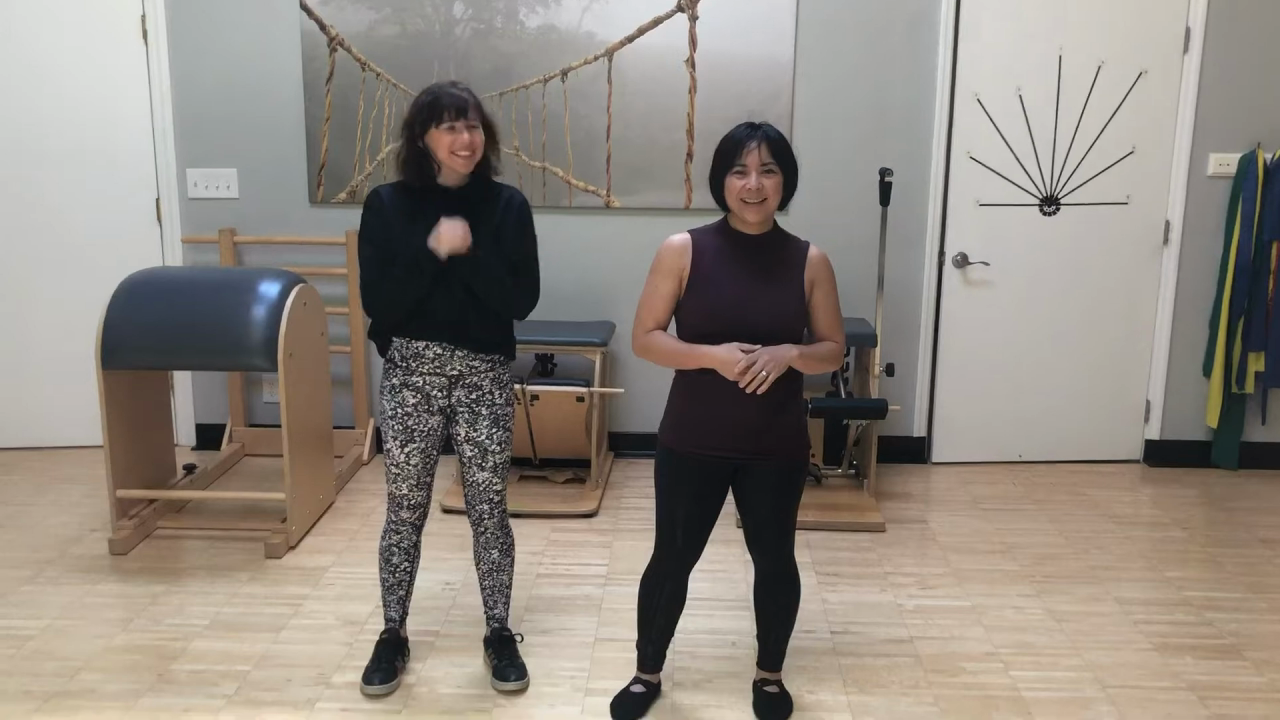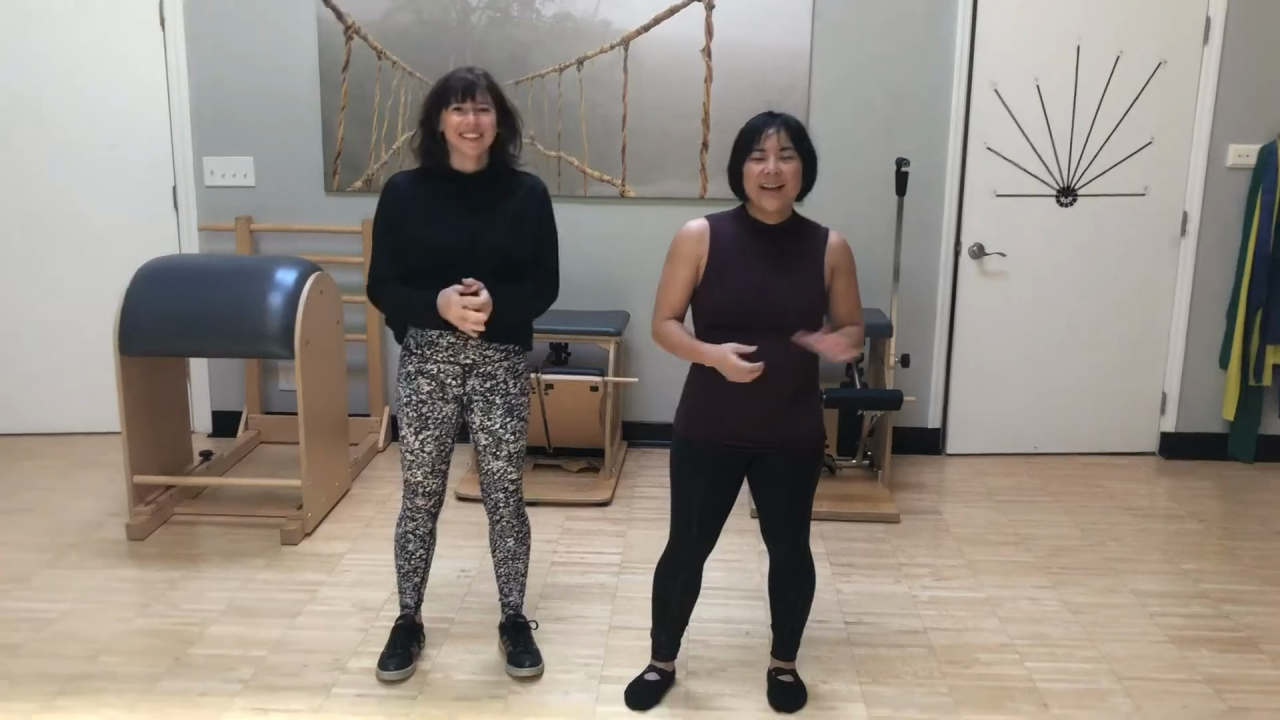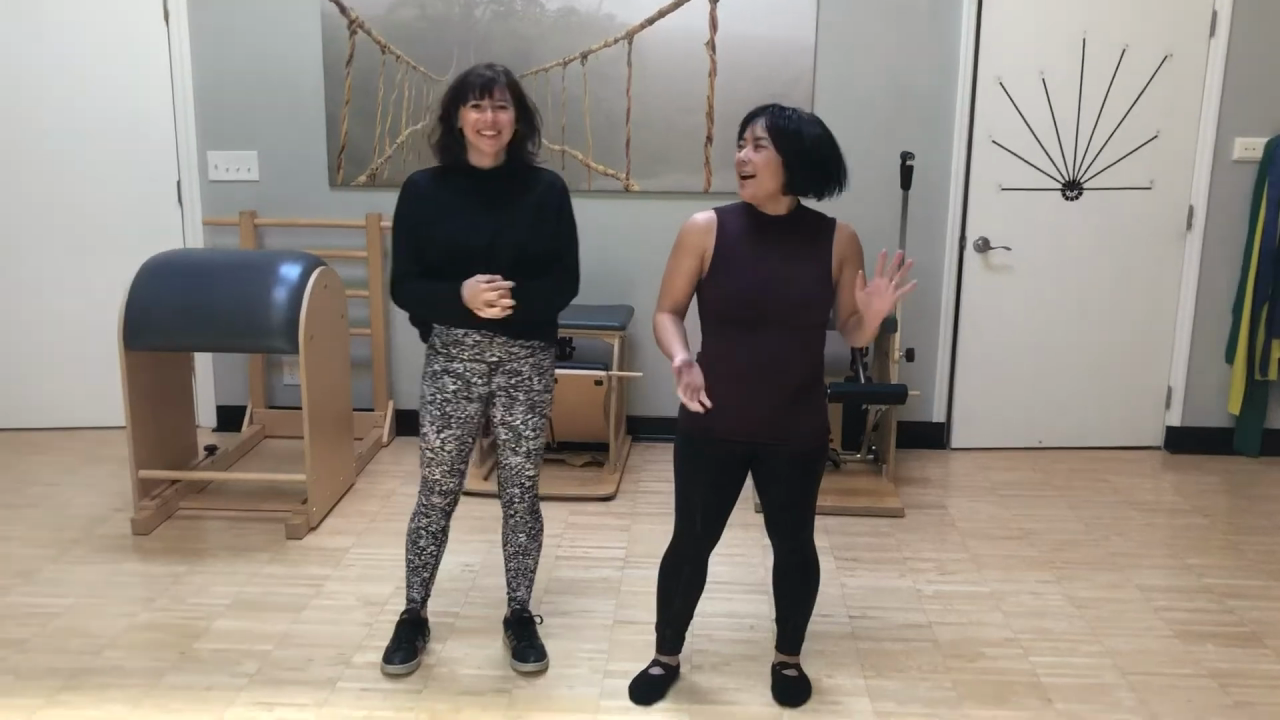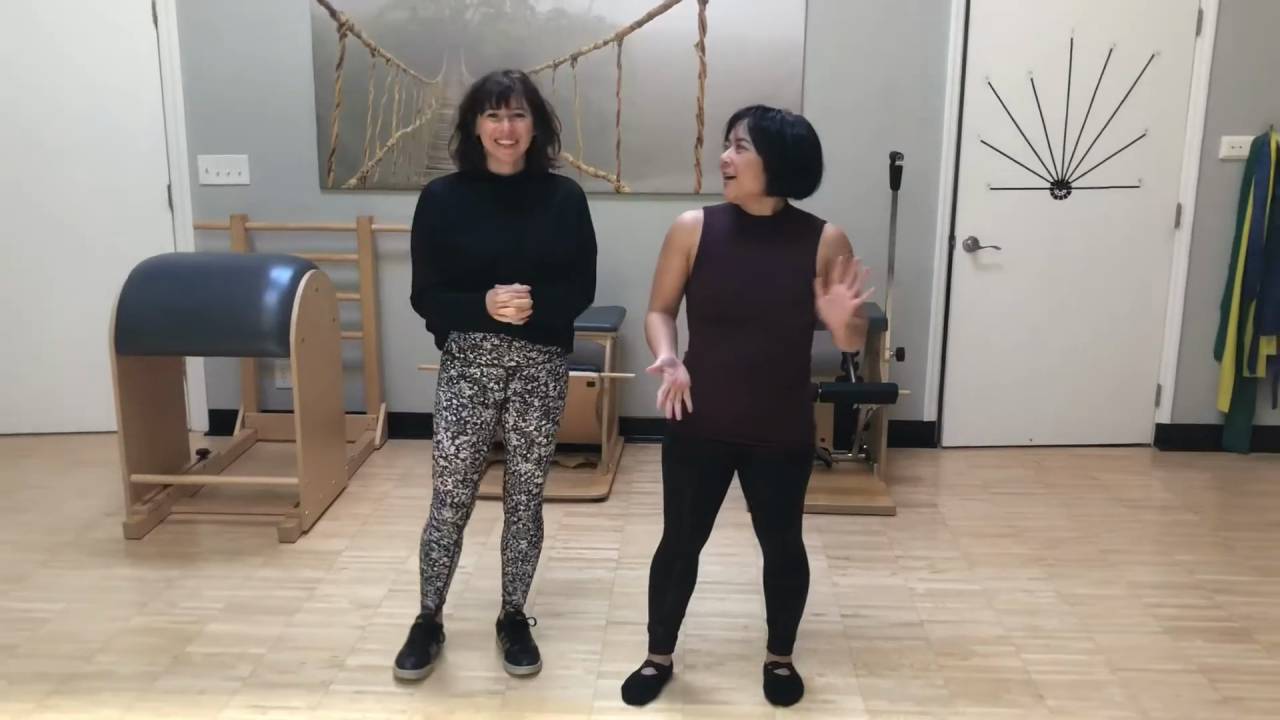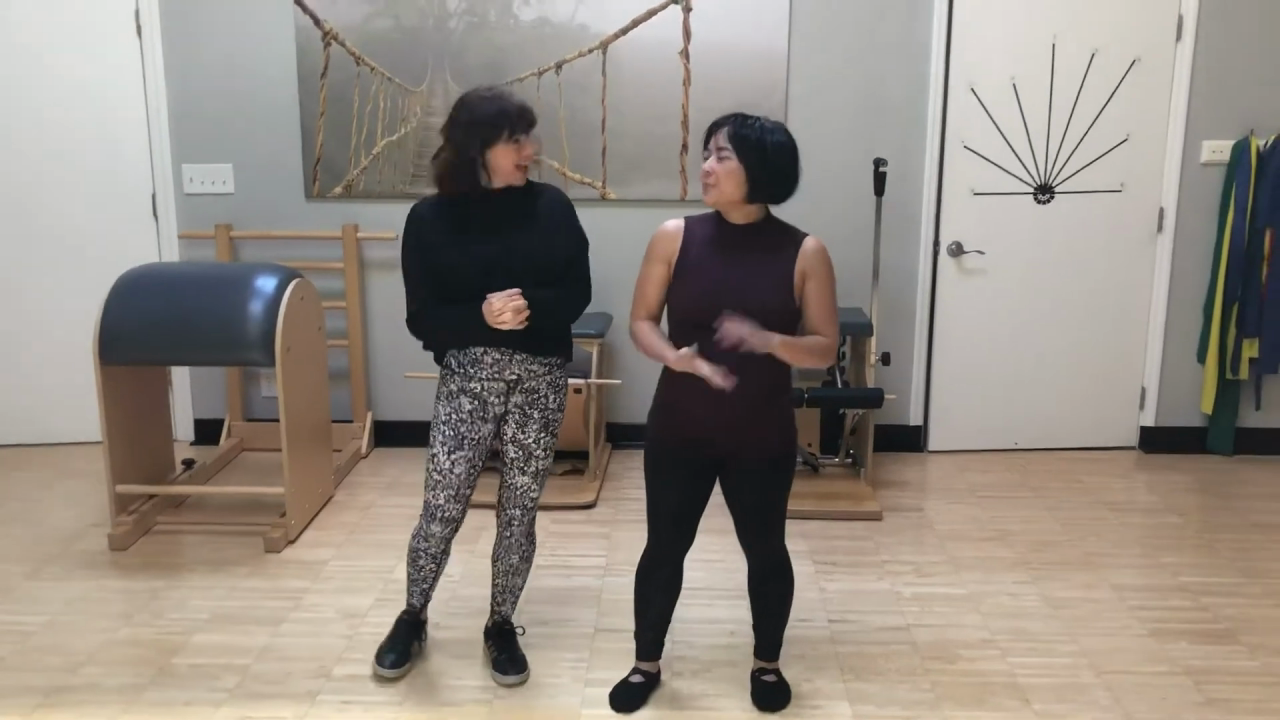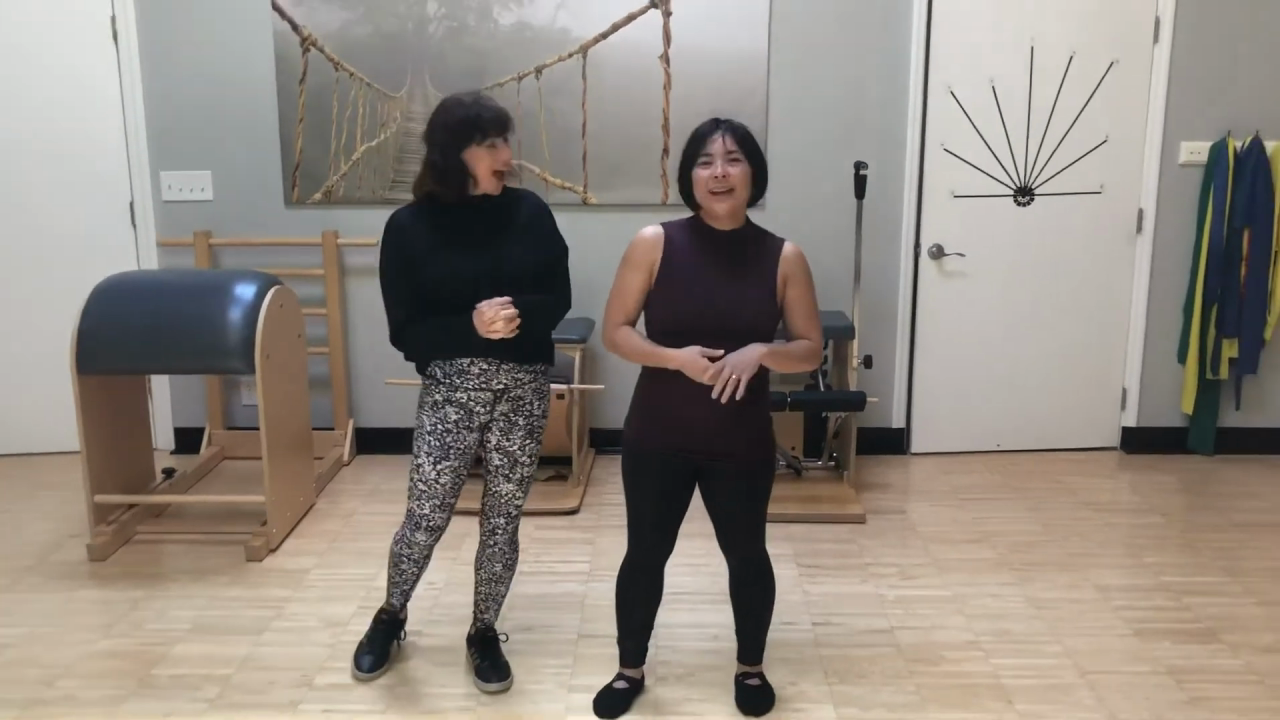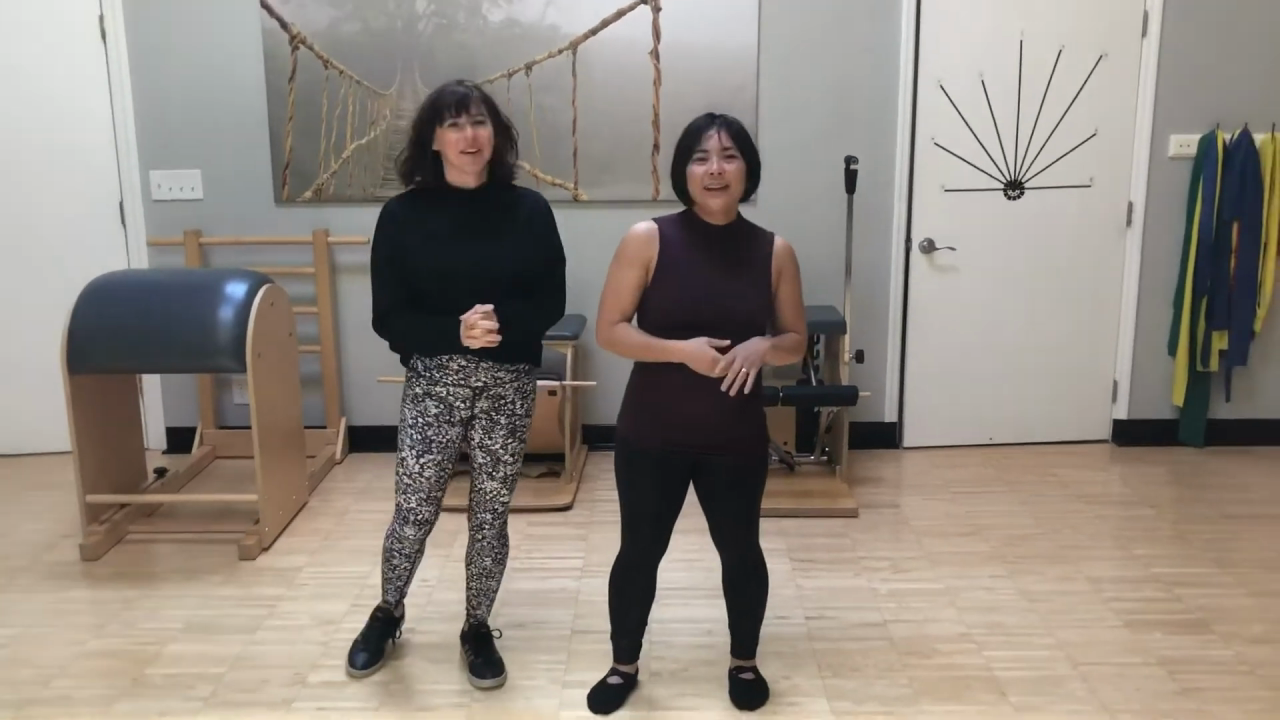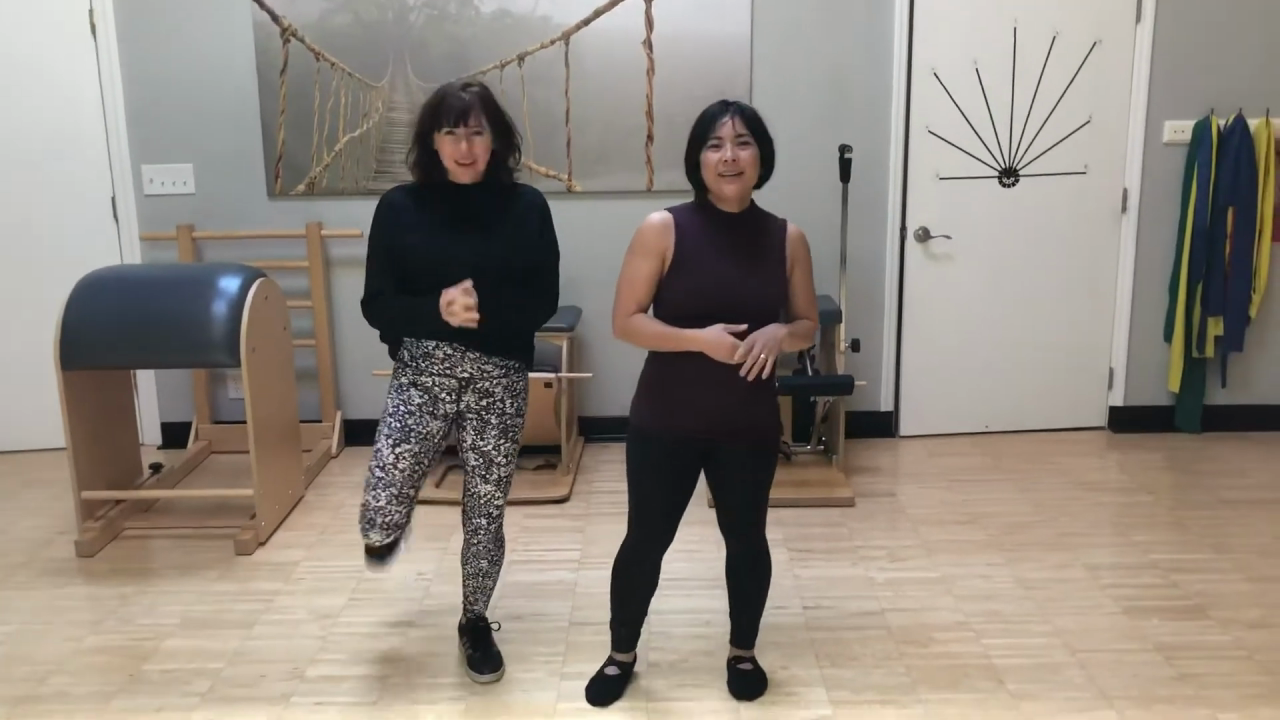
dt=0.3s
person 1, frame 1
left shoulder: (507, 205)
right shoulder: (388, 204)
left elbow: (523, 298)
right elbow: (375, 299)
left wrist: (467, 255)
right wrist: (433, 254)
left hip: (484, 373)
right hip: (410, 370)
left knee: (489, 508)
right knee: (404, 509)
left ankle: (499, 633)
right ankle: (393, 635)
person 1, frame 2
left shoulder: (527, 194)
right shoulder: (405, 192)
left elbow: (545, 286)
right elbow: (381, 287)
left wrist: (496, 302)
right wrist: (437, 303)
left hip: (501, 361)
right hip: (426, 359)
left knee: (504, 497)
right knee: (420, 496)
left ankle: (514, 621)
right ankle: (408, 621)
person 1, frame 3
left shoulder: (546, 190)
right shoulder: (424, 191)
left elbow: (565, 282)
right elbow: (404, 287)
left wrist: (516, 296)
right wrist: (461, 297)
left hip: (526, 360)
right hip: (452, 358)
left knee: (521, 492)
right knee: (437, 491)
left ankle: (519, 614)
right ankle: (414, 615)
person 1, frame 4
left shoulder: (563, 197)
right shoulder: (442, 197)
left elbow: (582, 289)
right elbow: (425, 296)
left wrist: (534, 302)
right wrist: (484, 304)
left hip: (541, 365)
right hip: (467, 363)
left knee: (525, 497)
right knee: (451, 499)
left ankle: (513, 616)
right ankle: (428, 621)
person 1, frame 5
left shoulder: (552, 207)
right shoulder: (431, 218)
left elbow: (578, 293)
right elbow: (423, 319)
left wrist: (530, 305)
right wrist: (483, 316)
left hip: (540, 378)
right hip: (468, 378)
left knee: (519, 511)
right knee: (443, 508)
left ankle: (501, 625)
right ankle: (412, 618)
person 1, frame 6
left shoulder: (530, 212)
right shoulder: (410, 227)
left elbow: (558, 298)
right elbow: (405, 332)
left wrist: (518, 312)
right wrist: (472, 326)
left hip: (524, 386)
right hip: (451, 388)
left knee: (503, 518)
right knee: (426, 515)
left ankle: (484, 633)
right ankle: (390, 617)
person 1, frame 7
left shoulder: (529, 210)
right shoulder: (403, 215)
left elbow: (551, 304)
right elbow: (387, 318)
left wrist: (502, 323)
right wrist: (455, 331)
left hip: (508, 383)
right hip: (432, 381)
left knee: (491, 513)
right knee: (413, 513)
left ankle: (478, 629)
right ankle: (387, 614)
person 1, frame 8
left shoulder: (526, 207)
right shoulder: (400, 207)
left elbow: (543, 302)
right elbow: (377, 305)
left wrist: (483, 306)
right wrist: (438, 309)
left hip: (498, 378)
right hip: (421, 373)
left knee: (484, 514)
right knee: (381, 515)
left ankle: (475, 623)
right ankle: (387, 536)
person 2, frame 1
left shoulder: (808, 261)
right shoulder: (683, 251)
left elbow: (833, 350)
right elbow: (644, 338)
left wrist: (788, 354)
right wrist: (712, 356)
left hip: (777, 447)
right hip: (692, 443)
left knee: (775, 560)
right knee: (672, 559)
person 2, frame 2
left shoulder: (829, 247)
right shoulder: (700, 236)
left elbow: (854, 330)
right elbow: (663, 323)
left wrist: (838, 341)
right wrist: (712, 354)
left hip: (793, 435)
right hip: (707, 431)
left knee: (789, 549)
right knee: (687, 547)
left ankle: (783, 662)
right ankle: (661, 661)
person 2, frame 3
left shoulder: (836, 239)
right shoulder: (705, 229)
left elbow: (853, 333)
right elbow: (667, 310)
left wrist: (872, 314)
right wrist: (681, 358)
left hip: (797, 431)
right hip: (712, 426)
left knee: (793, 544)
right knee: (691, 542)
left ankle: (788, 657)
right ankle: (666, 656)
person 2, frame 4
left shoulder: (824, 240)
right shoulder: (693, 228)
left elbow: (850, 340)
right elbow: (659, 309)
left wrist: (841, 319)
right wrist: (668, 358)
left hip: (782, 431)
right hip: (699, 425)
left knee: (782, 545)
right knee: (680, 541)
left ankle: (779, 657)
right ankle: (659, 656)
person 2, frame 5
left shoulder: (804, 252)
right shoulder: (675, 237)
left elbow: (825, 348)
right elbow: (641, 320)
left wrist: (765, 338)
right wrist: (680, 358)
left hip: (764, 439)
right hip: (679, 432)
left knee: (766, 551)
right knee: (665, 548)
left ankle: (767, 663)
right ankle: (647, 663)
person 2, frame 6
left shoulder: (783, 257)
right shoulder: (654, 244)
left elbow: (811, 348)
right elbow: (615, 329)
left wrist: (759, 353)
right wrist: (676, 358)
left hip: (742, 444)
right hip: (656, 439)
left knee: (747, 555)
right knee: (645, 555)
left ankle: (751, 667)
right ankle: (630, 669)
person 2, frame 7
left shoulder: (774, 251)
right shoulder: (648, 240)
left elbow: (796, 339)
right elbow: (610, 331)
left wrist: (762, 347)
right wrist: (682, 351)
left hip: (737, 437)
right hip: (651, 435)
left knee: (741, 550)
right knee: (640, 552)
left ankle: (744, 661)
right ankle: (624, 664)
person 2, frame 8
left shoulder: (785, 238)
right shoulder: (663, 229)
left elbow: (808, 324)
right elbow: (625, 321)
left wrist: (780, 333)
right wrist: (700, 338)
left hip: (750, 424)
right hip: (665, 422)
left knee: (746, 539)
right knee: (645, 541)
left ankle: (743, 651)
right ankle: (621, 654)
